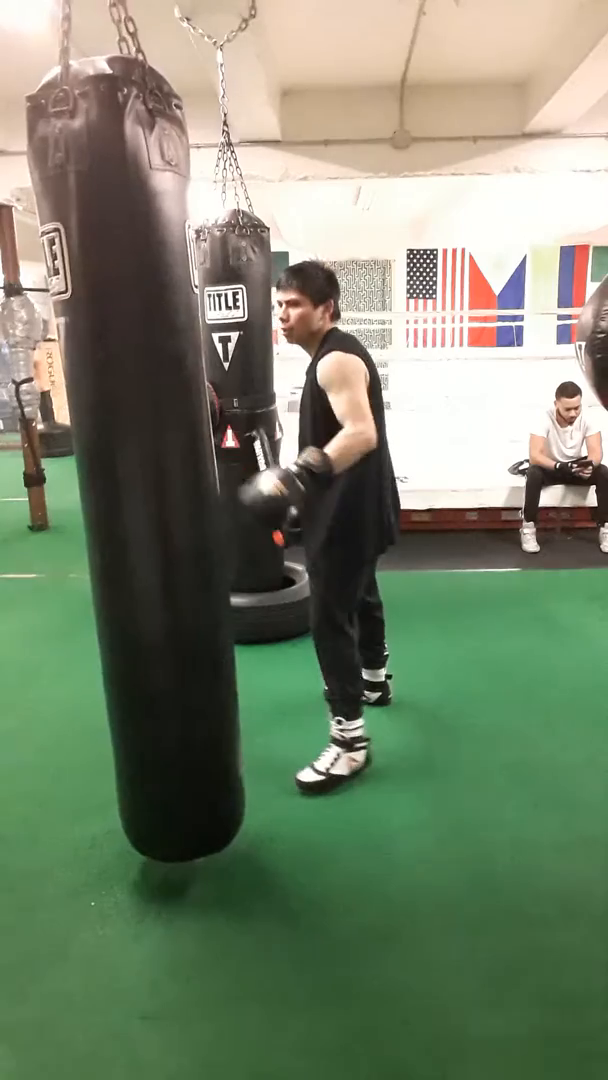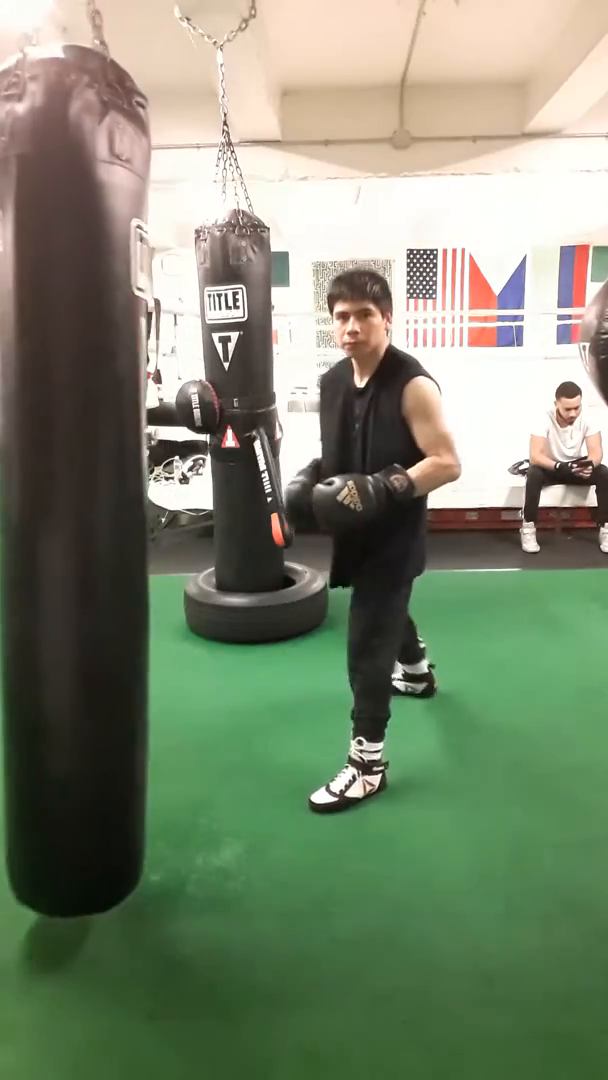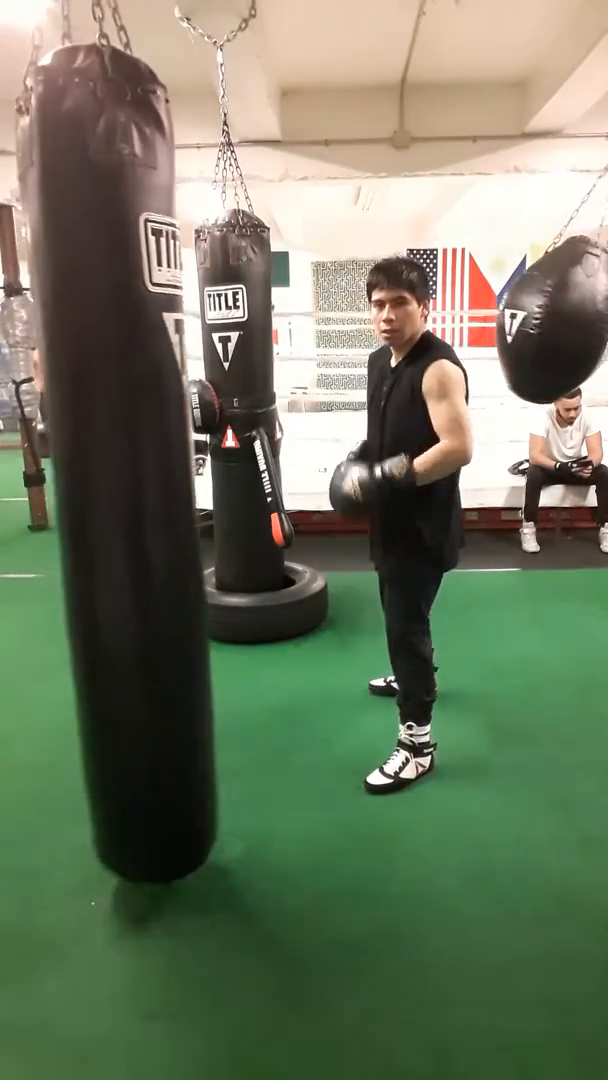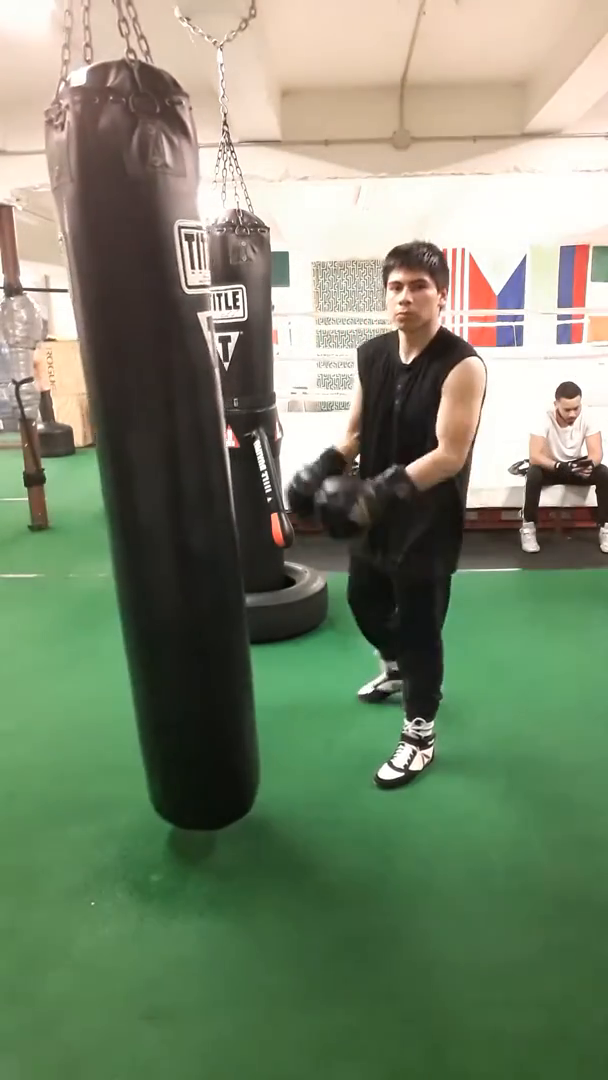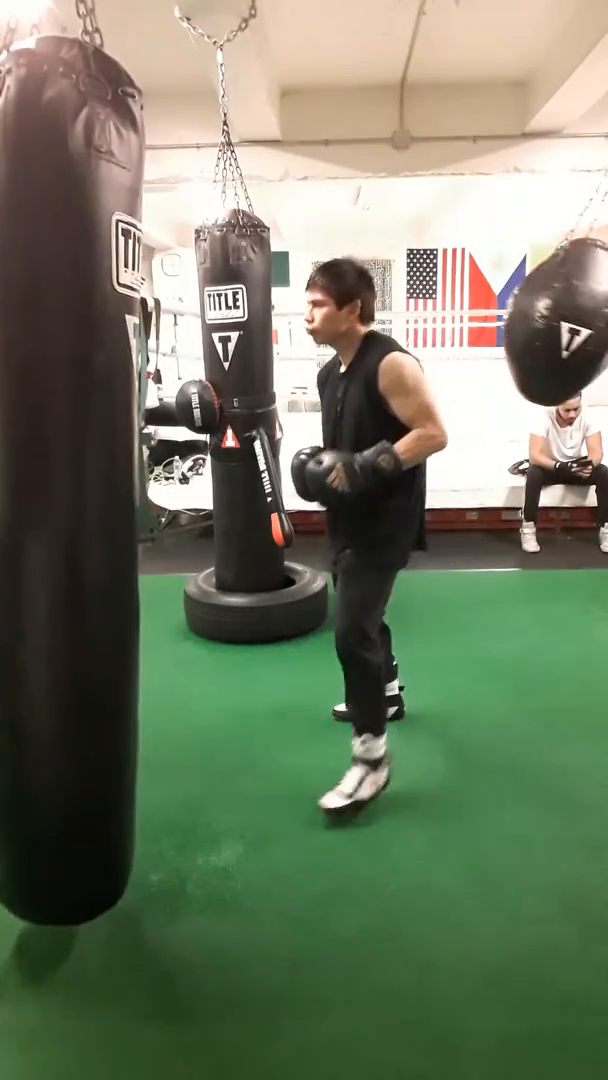
dt=1s
person 1, frame 1
left shoulder: (336, 359)
right shoulder: (334, 355)
left elbow: (361, 434)
left wrist: (295, 475)
right wrist: (298, 476)
left hip: (347, 512)
right hip: (354, 507)
left knee: (331, 616)
right knee: (361, 596)
left ankle: (350, 740)
right ankle: (374, 679)
person 1, frame 2
left shoulder: (412, 385)
right shoulder: (333, 382)
left elbow: (447, 463)
left wrist: (379, 490)
right wrist: (309, 481)
left hip: (393, 533)
right hip: (357, 530)
left knee: (366, 638)
right knee: (385, 610)
left ankle: (365, 764)
right ankle: (416, 670)
person 1, frame 3
left shoulder: (439, 367)
right shoulder: (379, 361)
left elbow: (457, 448)
left wrist: (379, 478)
right wrist: (359, 462)
left hip: (420, 520)
right hip: (391, 513)
left knee: (407, 622)
right knee: (397, 610)
left ankle: (417, 744)
right ankle: (414, 677)
person 1, frame 4
left shoulder: (463, 366)
right shoulder: (371, 355)
left elbow: (451, 456)
left wrist: (379, 491)
right wrist: (322, 470)
left hip: (428, 526)
right hip: (374, 520)
left knee: (418, 629)
right knee: (365, 605)
left ankle: (419, 737)
right ankle: (398, 672)
person 1, frame 5
left shoulder: (390, 363)
right shoulder: (330, 372)
left elbow: (433, 433)
left wrist: (363, 468)
right wrist: (318, 461)
left hip: (383, 519)
right hip: (350, 517)
left knee: (352, 627)
right knee: (362, 613)
left ankle: (371, 756)
right ankle: (385, 693)
